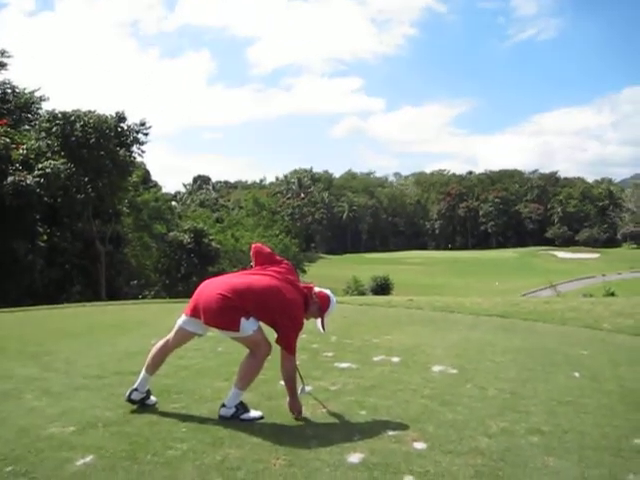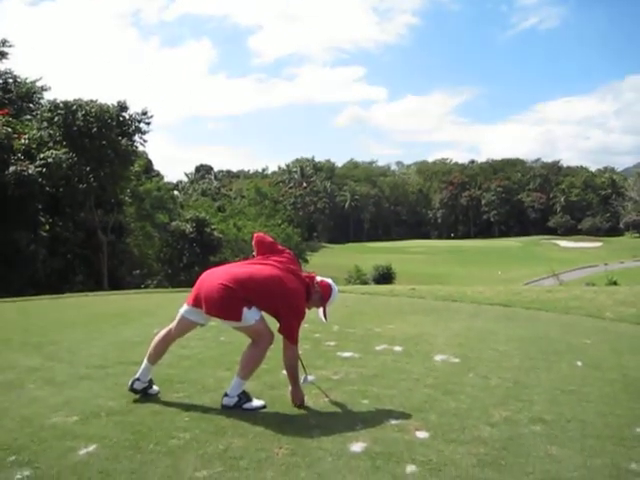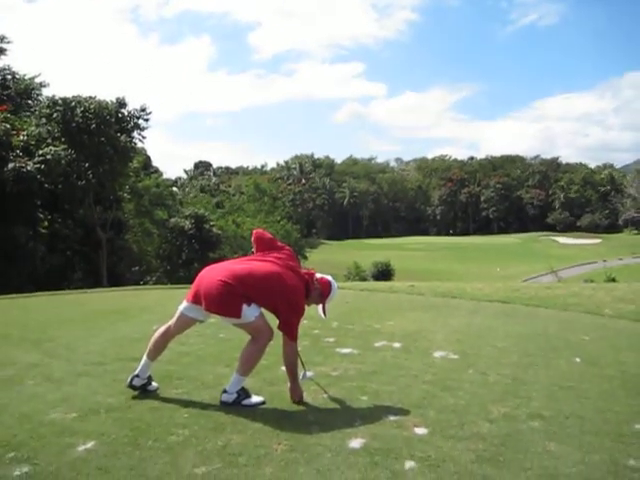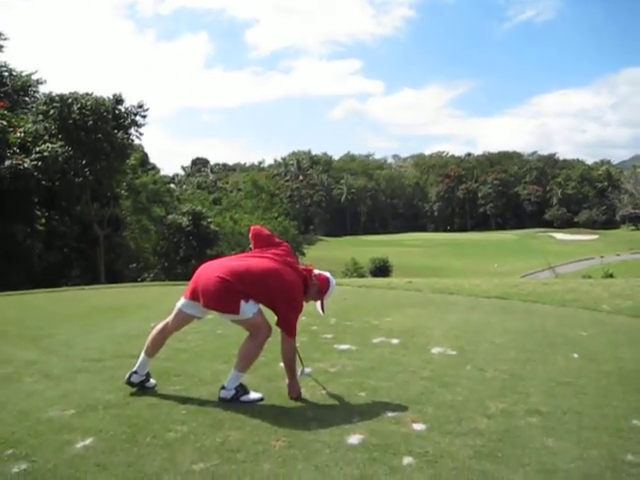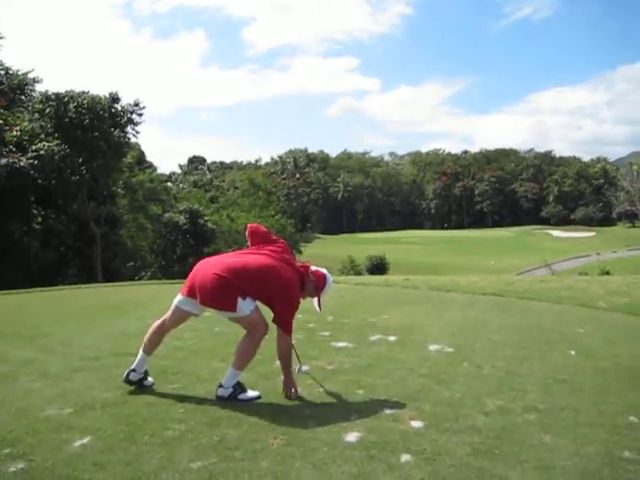
dt=0.3s
person 1, frame 1
left shoulder: (286, 270)
right shoulder: (294, 310)
left elbow: (256, 248)
right elbow: (288, 358)
right wrist: (293, 398)
left hip: (206, 289)
right hip: (223, 303)
left knee: (171, 341)
right knee: (261, 348)
left ankle: (139, 390)
right ankle: (231, 406)
person 1, frame 2
left shoulder: (288, 259)
right shoulder: (296, 300)
left elbow: (258, 238)
right elbow: (290, 347)
right wrist: (295, 387)
left hip: (208, 279)
right hip: (225, 293)
left knee: (173, 331)
right knee: (263, 338)
left ankle: (141, 380)
right ankle: (233, 396)
person 1, frame 3
left shoulder: (287, 255)
right shoulder: (296, 296)
left elbow: (257, 234)
right elbow: (289, 343)
right wrist: (294, 384)
left hip: (207, 275)
right hip: (225, 290)
left knee: (173, 328)
right knee: (263, 334)
left ankle: (140, 376)
right ankle: (232, 392)
person 1, frame 4
left shoulder: (285, 252)
right shoulder: (293, 292)
left elbow: (255, 230)
right elbow: (288, 340)
right wrist: (292, 380)
left hip: (205, 272)
right hip: (223, 286)
left knee: (171, 325)
right knee: (261, 330)
left ankle: (138, 373)
right ankle: (230, 389)
person 1, frame 5
left shoulder: (282, 249)
right shoulder: (290, 288)
left elbow: (251, 229)
right elbow: (284, 336)
right wrist: (287, 377)
left hip: (203, 268)
right hip: (220, 283)
left knee: (168, 321)
right knee: (258, 328)
left ankle: (136, 371)
right ankle: (228, 387)
